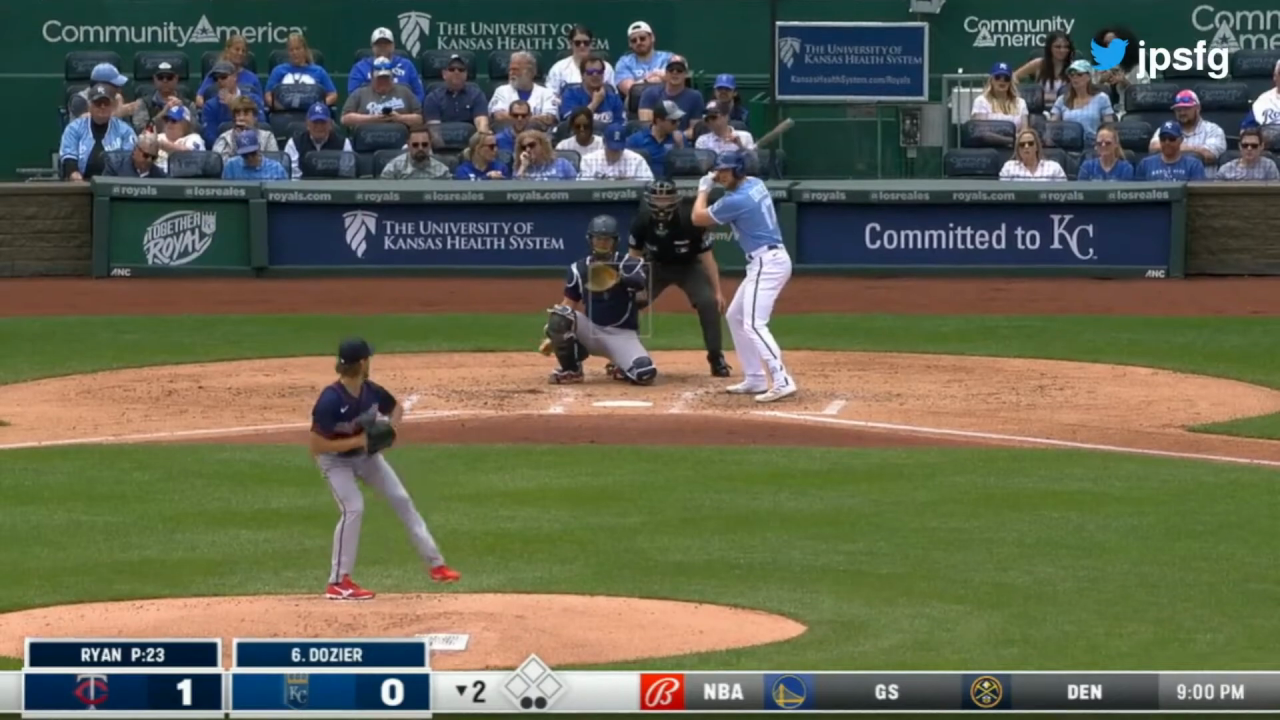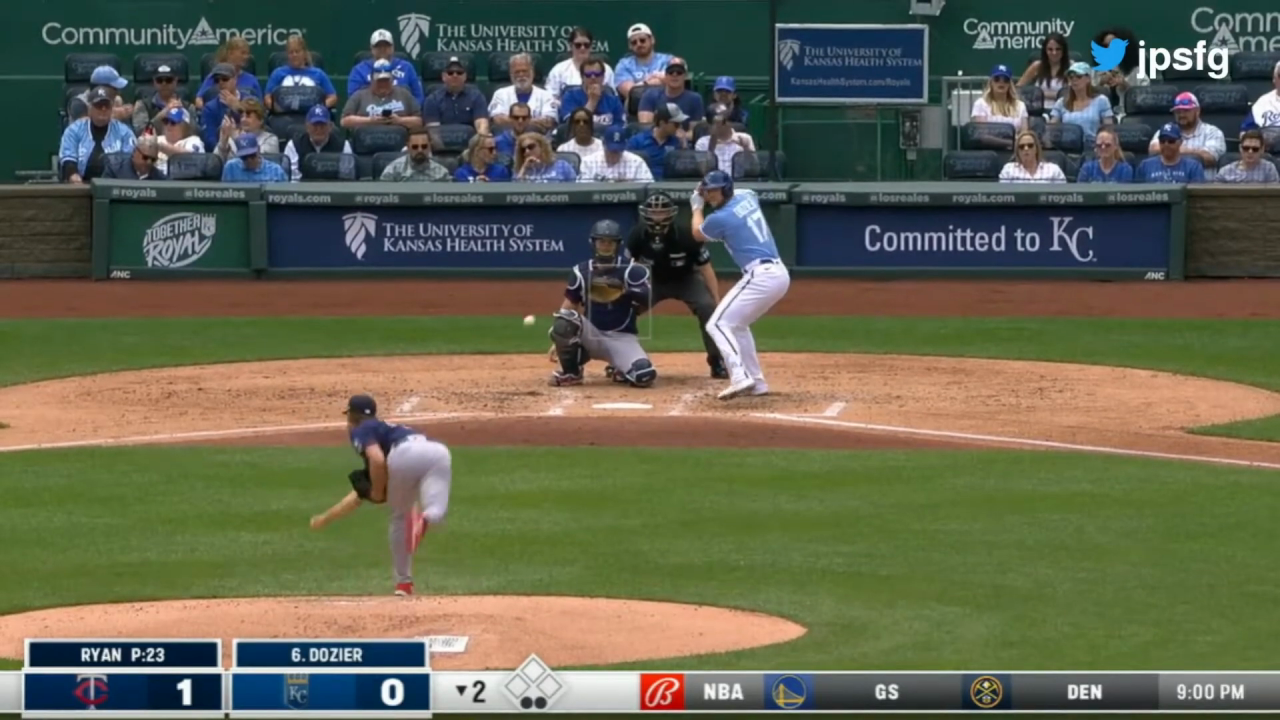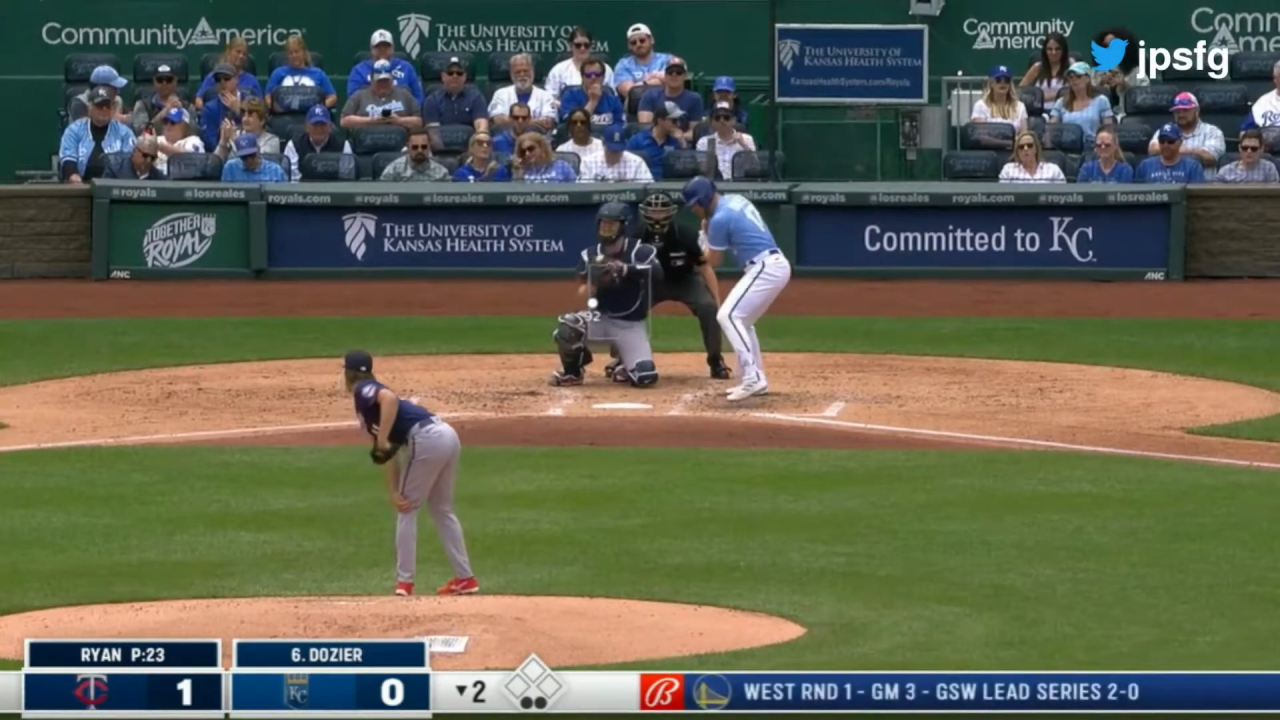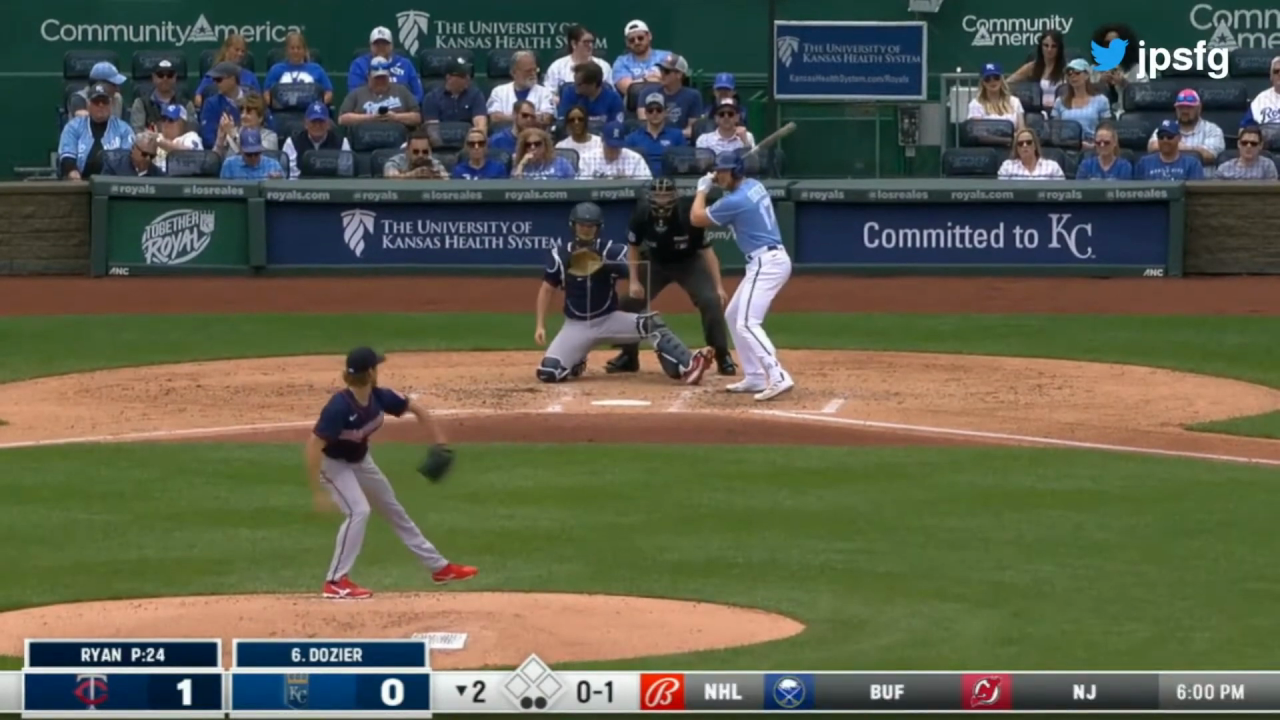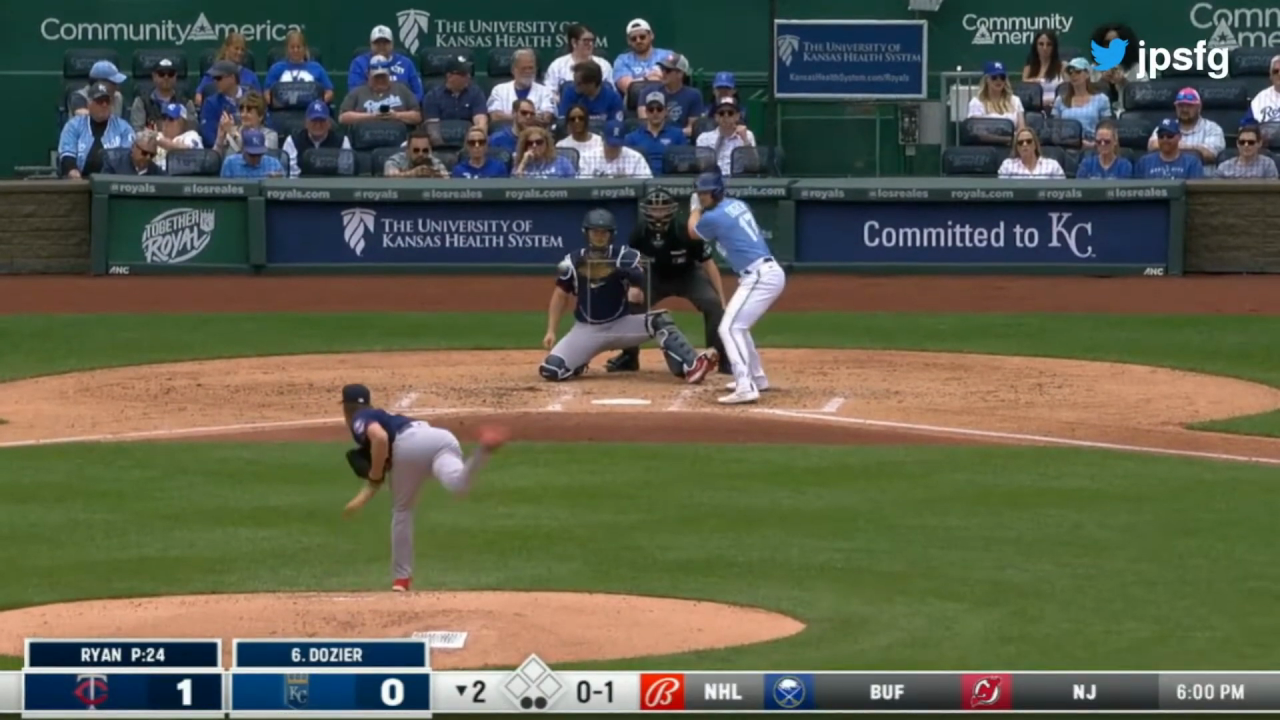
dt=0.7s
person 1, frame 1
left shoulder: (736, 200)
right shoulder: (756, 183)
left elbow: (697, 218)
left wrist: (703, 189)
right wrist: (717, 179)
left hip: (766, 263)
right hip: (772, 260)
left knee: (754, 324)
right knee: (736, 316)
left ankle: (782, 382)
right ankle: (755, 379)
person 1, frame 2
left shoulder: (718, 218)
right shoulder: (747, 198)
left elbow: (697, 235)
left wrist: (697, 207)
right wrist: (714, 199)
left hip: (759, 276)
right hip: (777, 274)
left knee: (718, 325)
right knee: (736, 323)
left ankle: (740, 378)
right ankle: (755, 380)
person 1, frame 3
left shoulder: (719, 219)
right shoulder: (735, 200)
left elbow: (713, 261)
left wrist: (705, 240)
left hip: (765, 268)
right hip: (775, 266)
left knee: (728, 315)
right knee: (742, 320)
left ankle: (752, 377)
right ankle: (755, 379)
person 1, frame 4
left shoulder: (734, 201)
right shoulder: (755, 185)
left elbow: (696, 218)
left wrist: (702, 189)
right wrist: (714, 181)
left hip: (767, 263)
right hip: (776, 260)
left knee: (746, 322)
right knee: (735, 316)
left ankle: (777, 377)
right ankle: (756, 378)
person 1, frame 5
left shoulder: (712, 218)
right shoulder: (736, 205)
left elbow: (693, 233)
left wrist: (695, 208)
right wrist: (702, 204)
left hip: (761, 277)
right hip: (769, 275)
left knee: (730, 328)
right knee: (737, 326)
left ankle: (745, 388)
right ankle: (756, 378)
person 2, frame 1
left shoulder: (372, 391)
right shoulder: (330, 400)
left elbow: (397, 407)
right elbow: (315, 445)
left wrist: (388, 429)
right wrist: (356, 441)
left hip: (366, 454)
right hip: (335, 461)
left knee: (401, 500)
right knee: (353, 509)
left ankle: (435, 564)
right ankle: (338, 583)
person 2, frame 2
left shoulder: (362, 431)
right shoulder: (385, 428)
left elbow: (378, 461)
right elbow: (363, 491)
left wrist: (377, 494)
right wrist: (328, 517)
left hip: (404, 456)
right hip: (437, 453)
left knee: (399, 518)
right knee: (435, 514)
left ankle: (404, 581)
right ankle: (422, 521)
person 2, frame 3
left shoulder: (364, 389)
right shoulder: (370, 400)
left elbow: (390, 398)
right elbow: (393, 455)
left wrist: (382, 442)
right wrist: (394, 492)
left hip: (427, 440)
right hip: (446, 435)
left knee: (408, 511)
right knee: (443, 511)
left ankle: (406, 581)
right ankle: (465, 577)
person 2, frame 4
left shoulder: (380, 396)
right shoulder: (338, 406)
left elbow: (414, 409)
right elbow: (312, 446)
left wrist: (439, 440)
right wrist: (318, 491)
left hip: (360, 461)
right hip: (334, 465)
left knee: (395, 512)
right knee: (358, 512)
left ankle: (439, 566)
right ankle: (335, 582)
person 2, frame 5
left shoulder: (359, 420)
left elbow: (379, 437)
right elbow: (376, 477)
left wrist: (376, 471)
right wrist: (360, 500)
left hip: (410, 448)
right hip: (442, 440)
left knee: (402, 511)
right knee: (460, 482)
left ankle: (402, 577)
right ankle: (486, 444)
person 3, frame 1
left shoulder: (691, 221)
right shoulder: (641, 220)
left elbow: (707, 256)
right elbow: (635, 253)
left wrist: (717, 291)
left hip: (689, 267)
right hip: (656, 266)
left knee: (708, 302)
left ankle: (716, 357)
person 3, frame 2
left shoulder: (687, 235)
right shoulder: (637, 235)
left elbow: (706, 269)
left wrist: (717, 302)
left hip: (686, 279)
right hip: (653, 281)
left knee: (707, 307)
left ankle: (716, 360)
person 3, frame 3
left shoulder: (687, 234)
right shoulder: (635, 235)
left elbow: (705, 268)
right elbow: (626, 267)
left wrist: (717, 302)
right wrist: (626, 293)
left hip: (685, 280)
right hip: (651, 281)
left knee: (708, 307)
right knee: (621, 308)
left ankle: (715, 360)
right ankle: (622, 359)
person 3, frame 4
left shoulder: (688, 218)
right shoulder: (640, 217)
left elbow: (707, 251)
right elbow: (633, 248)
left wrist: (719, 286)
right wrist: (634, 280)
left hip: (688, 264)
right hip: (656, 265)
left knee: (711, 301)
right knee: (629, 301)
left ankle: (722, 355)
right ankle: (629, 355)
person 3, frame 5
left shoulder: (687, 231)
right shoulder: (639, 233)
left elbow: (708, 263)
left wrist: (722, 297)
left hip: (688, 276)
right hip: (655, 277)
left knee: (713, 303)
left ankle: (723, 355)
right ankle: (629, 355)
person 4, frame 1
left shoulder: (629, 263)
right shoulder: (579, 269)
left elbow: (642, 284)
right elbow: (568, 304)
left wrist: (620, 278)
right wrist: (554, 336)
left hip: (622, 334)
right hip: (591, 330)
left knee: (644, 374)
right knee: (558, 315)
left ankle: (621, 367)
right ankle: (571, 369)
person 4, frame 2
left shoulder: (632, 270)
right shoulder: (581, 271)
left elbow: (647, 300)
right elbow: (568, 307)
left wrist: (624, 290)
right wrist: (559, 341)
left hip: (621, 338)
right hip: (591, 335)
left knee: (644, 376)
right knee: (564, 319)
left ankle: (621, 369)
right ankle: (571, 372)
person 4, frame 3
left shoulder: (640, 251)
right shoulder: (589, 255)
left elbow: (657, 274)
right elbow: (583, 296)
left wrist: (625, 268)
right wrist: (594, 283)
left hip: (630, 326)
right hip: (599, 320)
left knee: (646, 376)
right knee: (567, 328)
left ankle: (625, 369)
right ankle: (573, 372)
person 4, frame 4
left shoulder: (611, 249)
right shoulder: (559, 255)
left elbow: (624, 270)
right elbow: (546, 290)
left wrist: (602, 264)
right wrist: (540, 325)
left hip: (610, 320)
right hip: (576, 325)
left knee: (651, 323)
right knee: (548, 372)
left ankle: (687, 367)
right ankle: (575, 364)
person 4, frame 5
left shoulder: (624, 255)
right shoulder: (574, 261)
left elbow: (639, 279)
right elbow: (560, 296)
left wrist: (613, 270)
right wrist: (551, 331)
left hip: (621, 324)
right hip: (587, 330)
left knee: (660, 320)
right knee: (551, 370)
left ankle: (691, 367)
right ankle: (578, 363)
